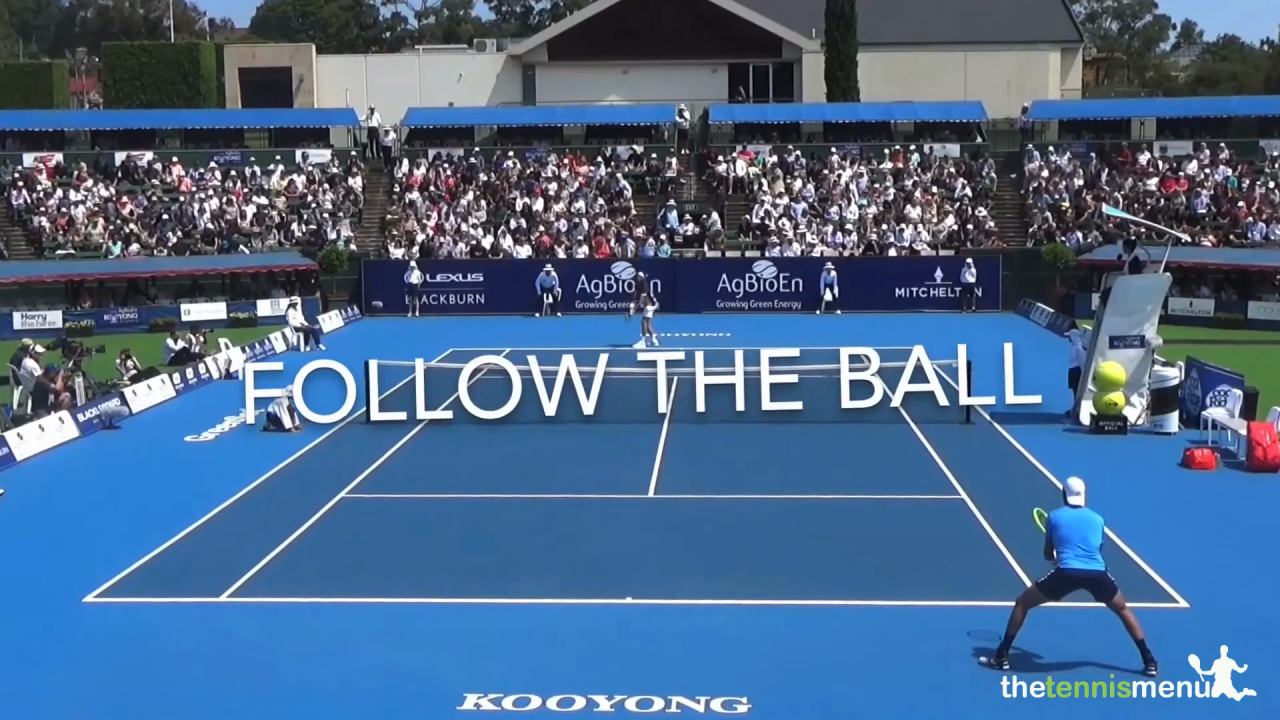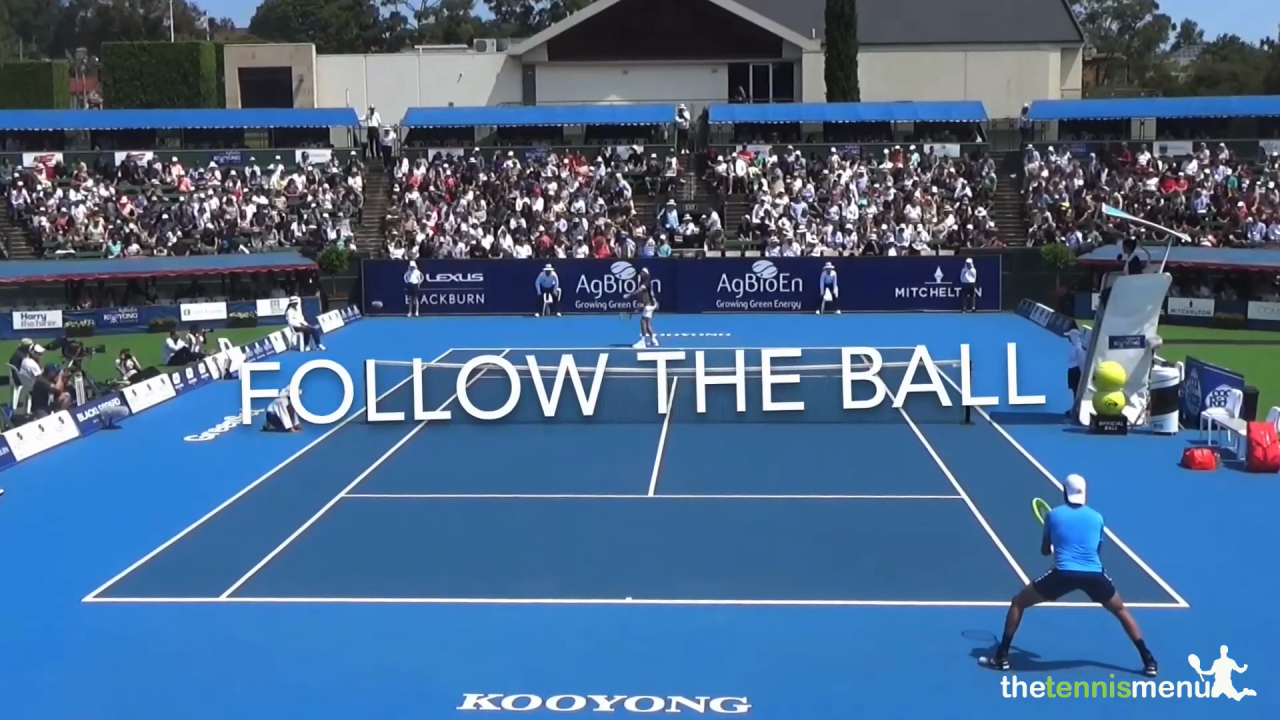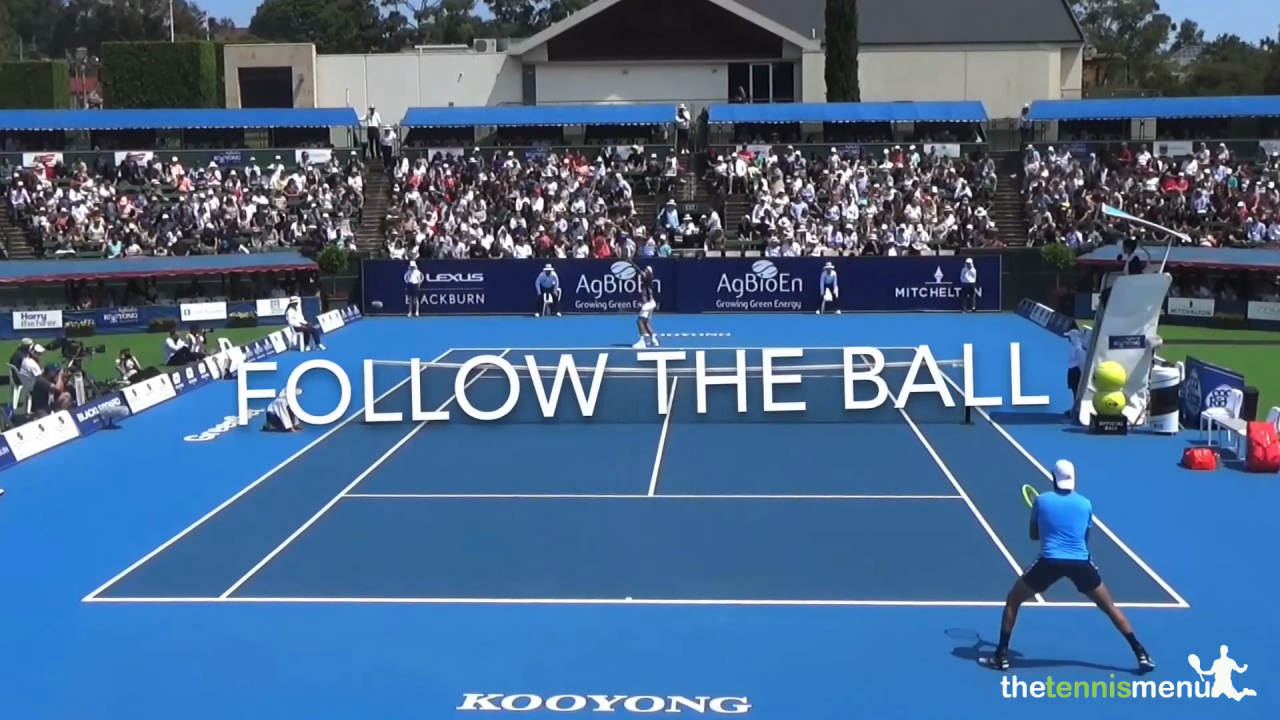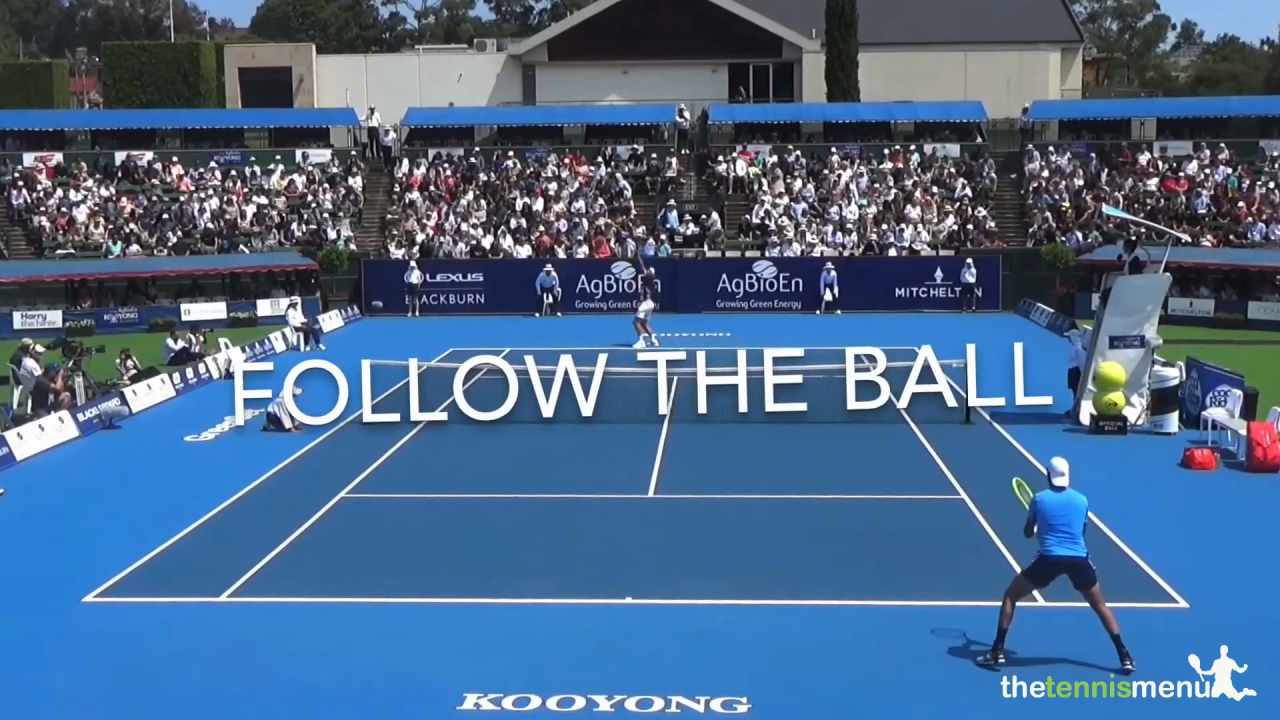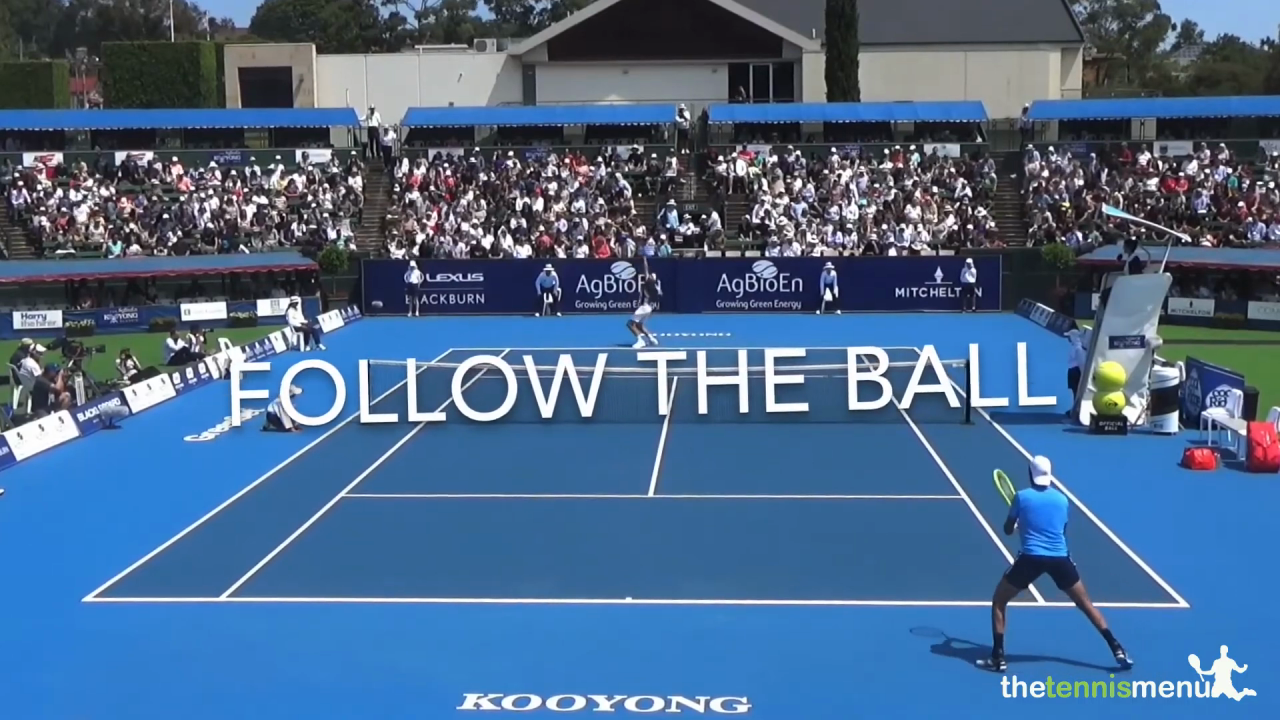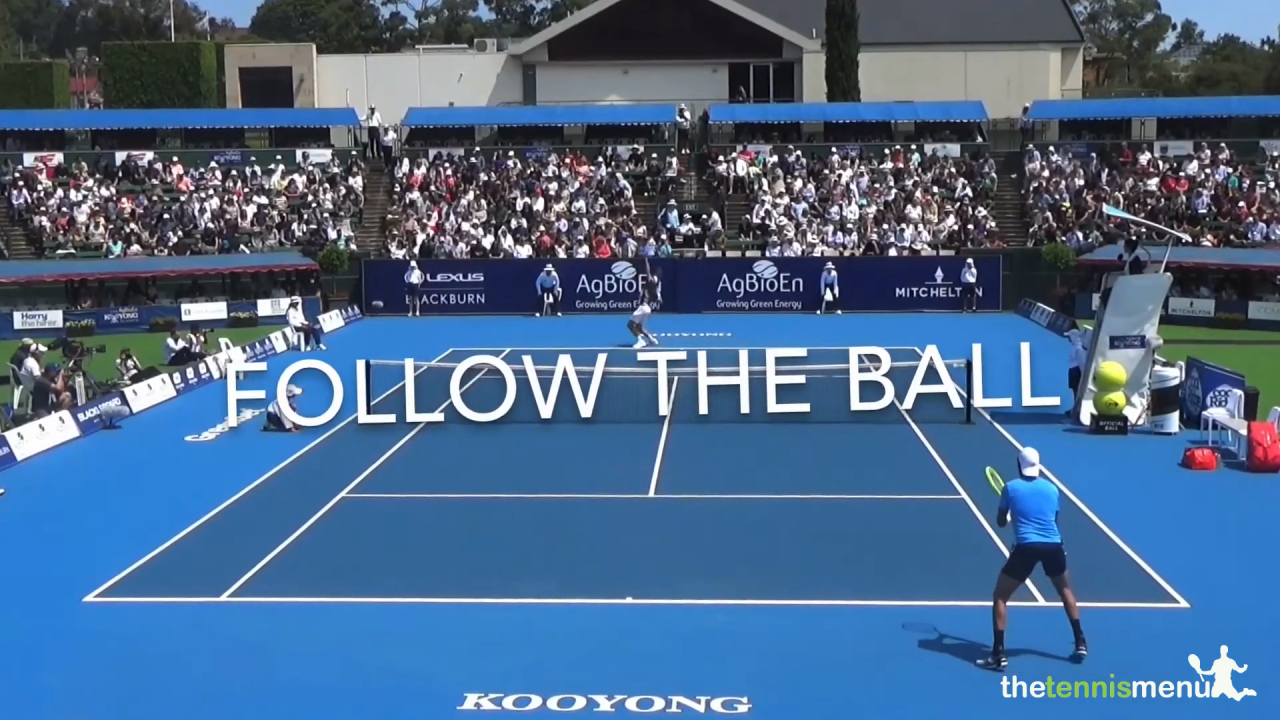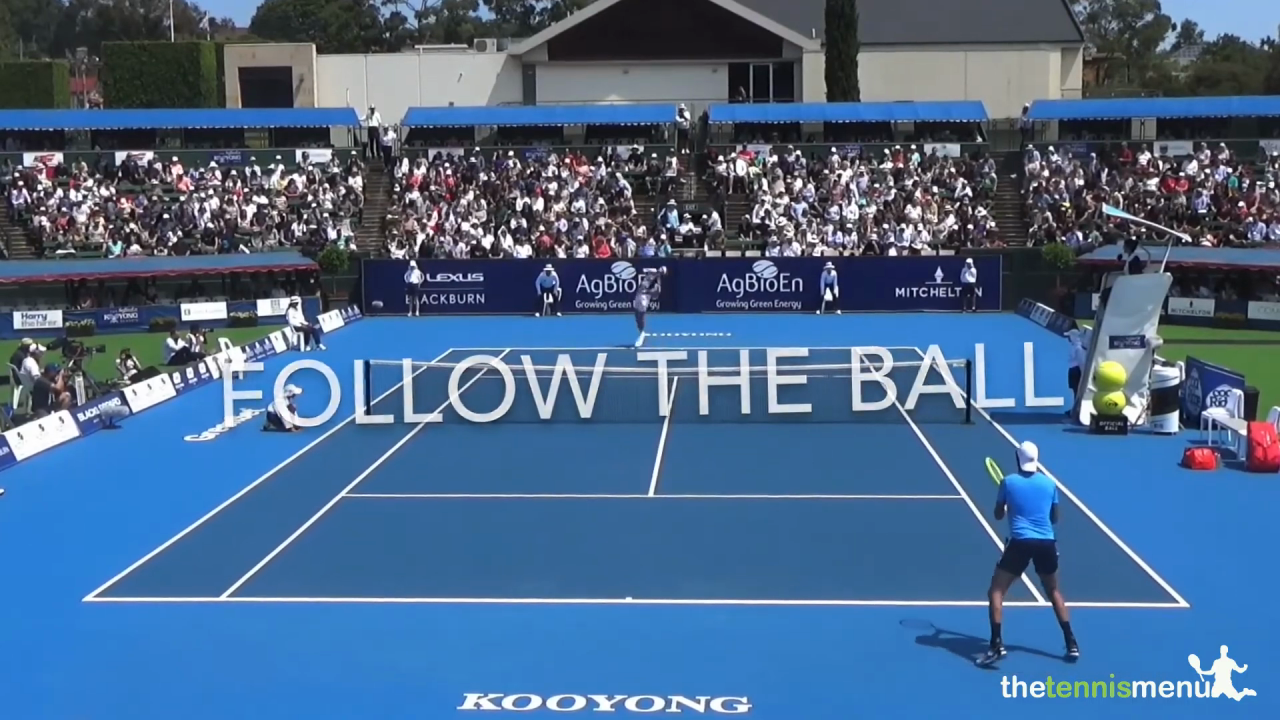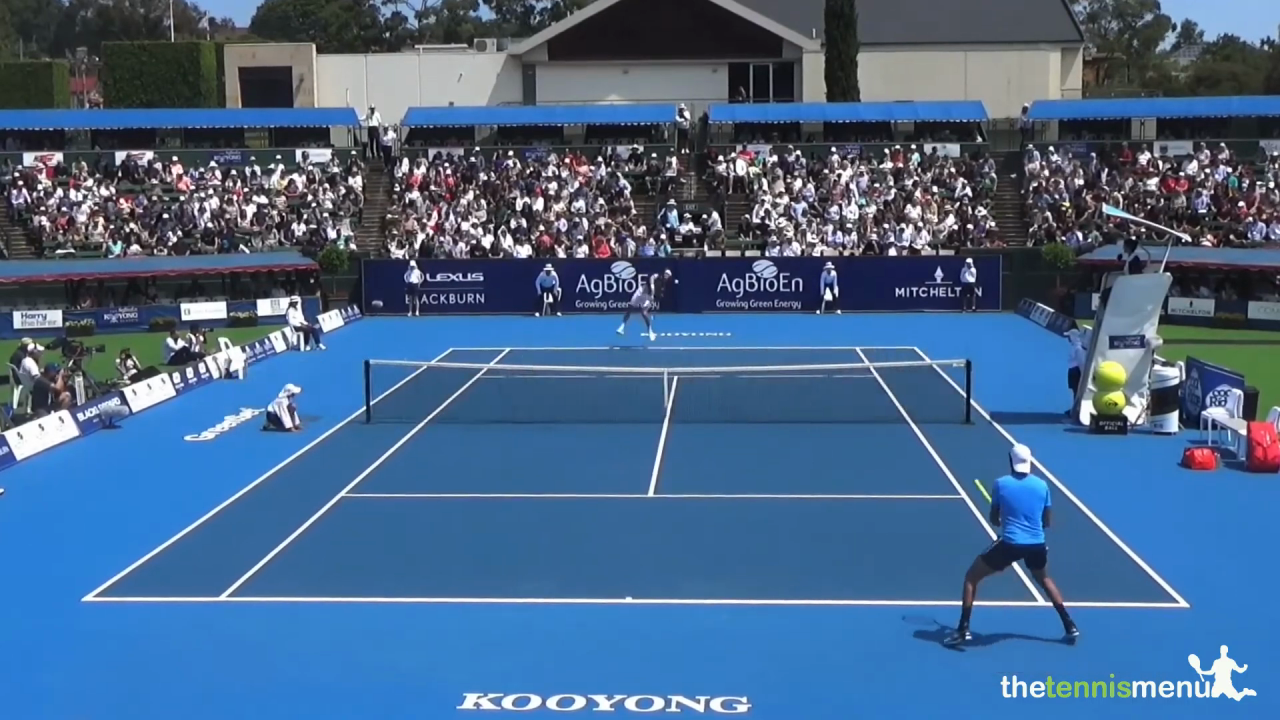
dt=0.2s
person 1, frame 1
left shoulder: (1055, 516)
right shoulder: (1097, 519)
left elbow: (1048, 555)
left hip: (1066, 573)
right hip: (1097, 573)
left knee: (1022, 604)
right knee: (1123, 611)
left ankle: (1002, 656)
right ankle: (1149, 662)
person 1, frame 2
left shoulder: (1054, 515)
right shoulder: (1096, 518)
left elbow: (1045, 550)
left hip: (1063, 573)
right hip: (1093, 574)
left knee: (1018, 603)
right knee: (1121, 611)
left ankle: (1001, 656)
right ankle: (1148, 662)
person 1, frame 3
left shoulder: (1042, 500)
right shoulder: (1086, 504)
left elbow: (1034, 535)
left hip: (1050, 562)
right hip: (1080, 563)
left knee: (1013, 600)
right knee: (1108, 607)
left ankle: (1001, 656)
right ankle: (1140, 654)
person 1, frame 4
left shoulder: (1039, 499)
right shoulder: (1080, 500)
left elbow: (1029, 531)
left hip: (1048, 559)
right hip: (1078, 559)
left knee: (1010, 596)
right knee: (1100, 607)
left ankle: (997, 652)
right ankle: (1125, 658)
person 1, frame 5
left shoulder: (1022, 497)
right shoulder: (1062, 499)
left elbow: (1007, 529)
left hip: (1031, 558)
right hip: (1060, 558)
left knee: (999, 600)
right knee: (1085, 604)
left ankle: (997, 657)
right ankle: (1117, 651)
person 1, frame 6
left shoulder: (1011, 488)
right shoulder: (1052, 489)
left elbow: (1001, 522)
left hip: (1026, 547)
right hip: (1053, 546)
left knee: (1000, 598)
right knee: (1065, 590)
left ankle: (998, 654)
right ankle: (1080, 643)
person 1, frame 7
left shoulder: (1009, 482)
right shoulder: (1049, 484)
left elbow: (998, 515)
left hip: (1020, 542)
right hip: (1047, 543)
left knee: (996, 591)
right knee: (1053, 592)
left ankle: (996, 646)
right ankle: (1071, 645)
person 1, frame 8
left shoulder: (1002, 484)
right shoulder: (1042, 485)
left elbow: (994, 519)
right elbow: (1047, 521)
left hip: (1011, 544)
right hip: (1036, 544)
left knee: (971, 578)
right knee: (1044, 580)
left ankle: (963, 629)
right ankle: (1070, 627)
